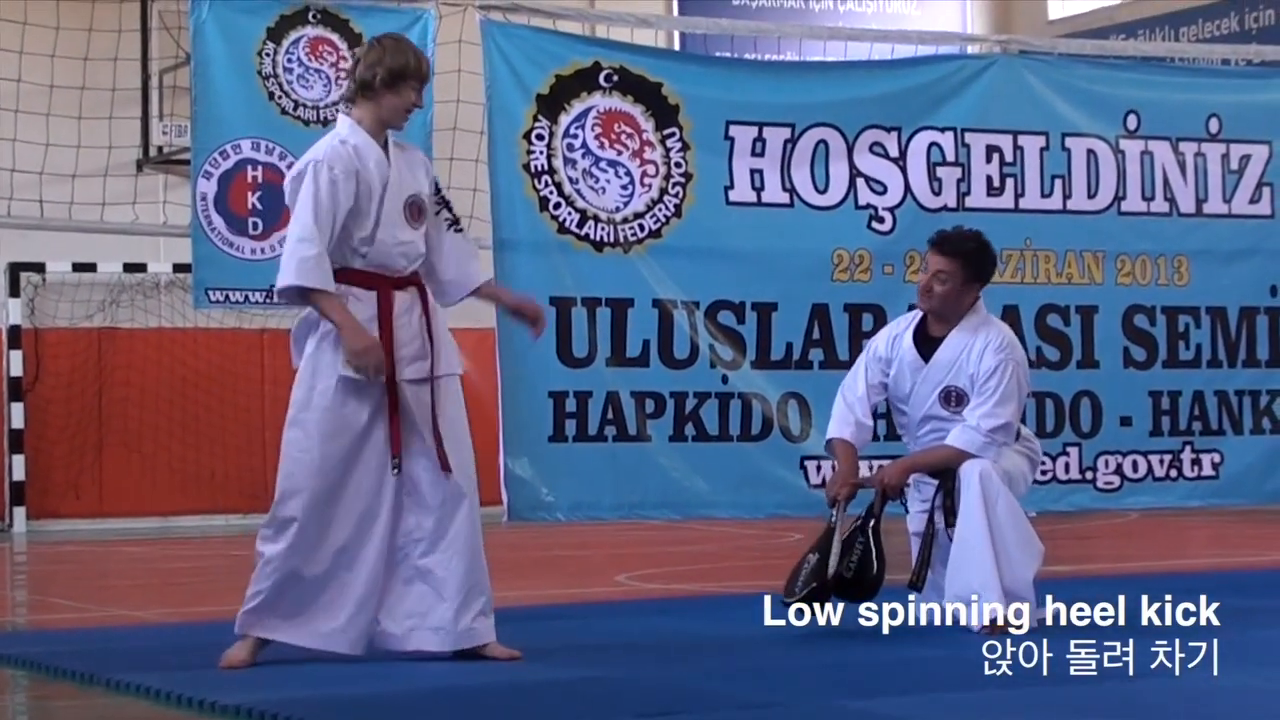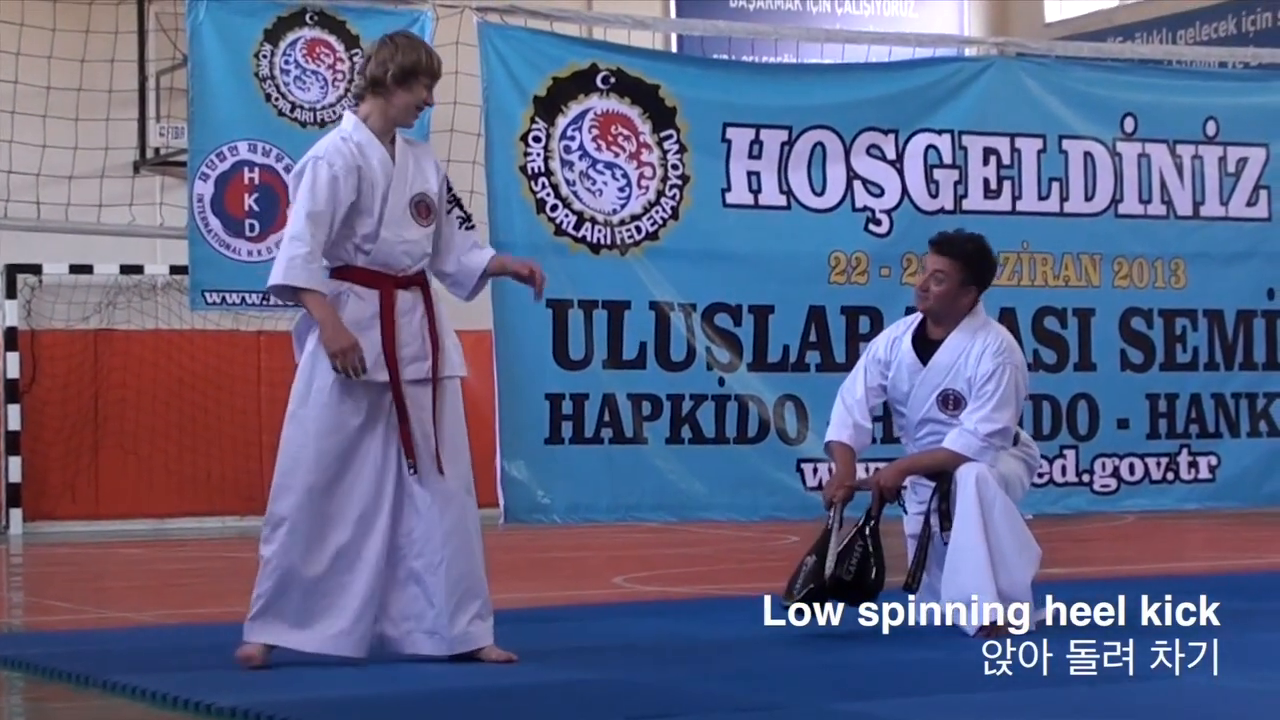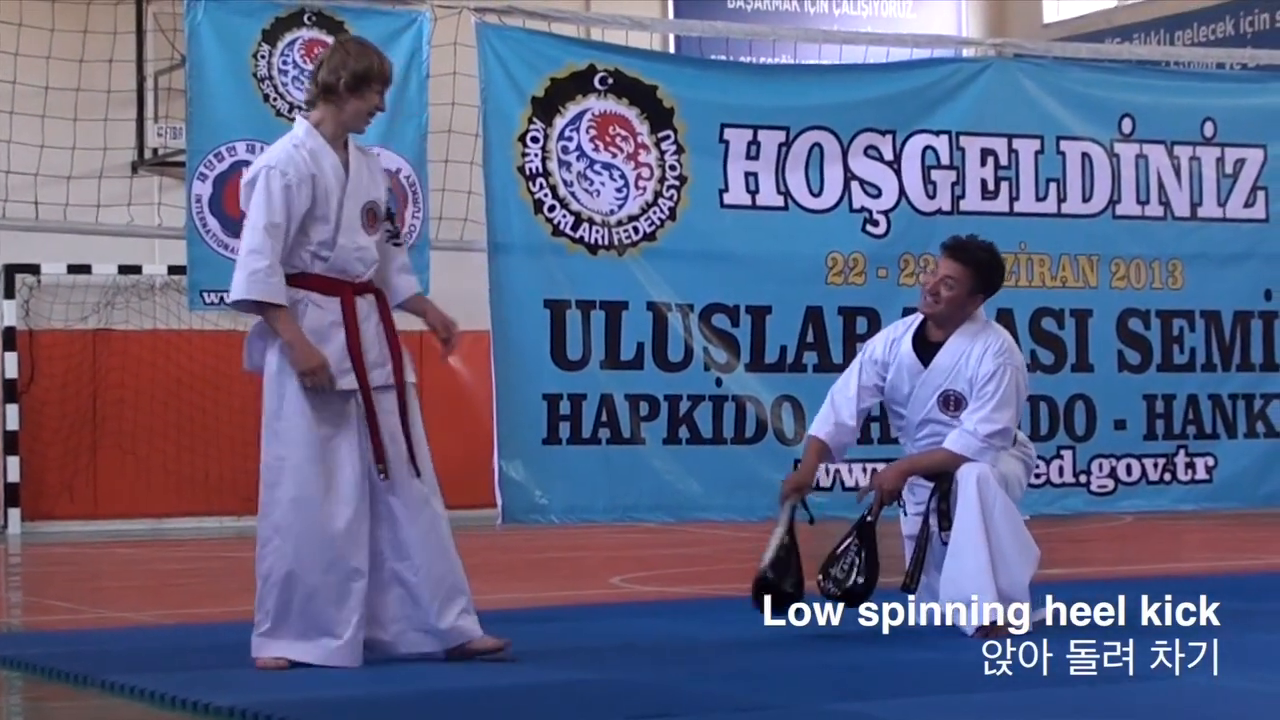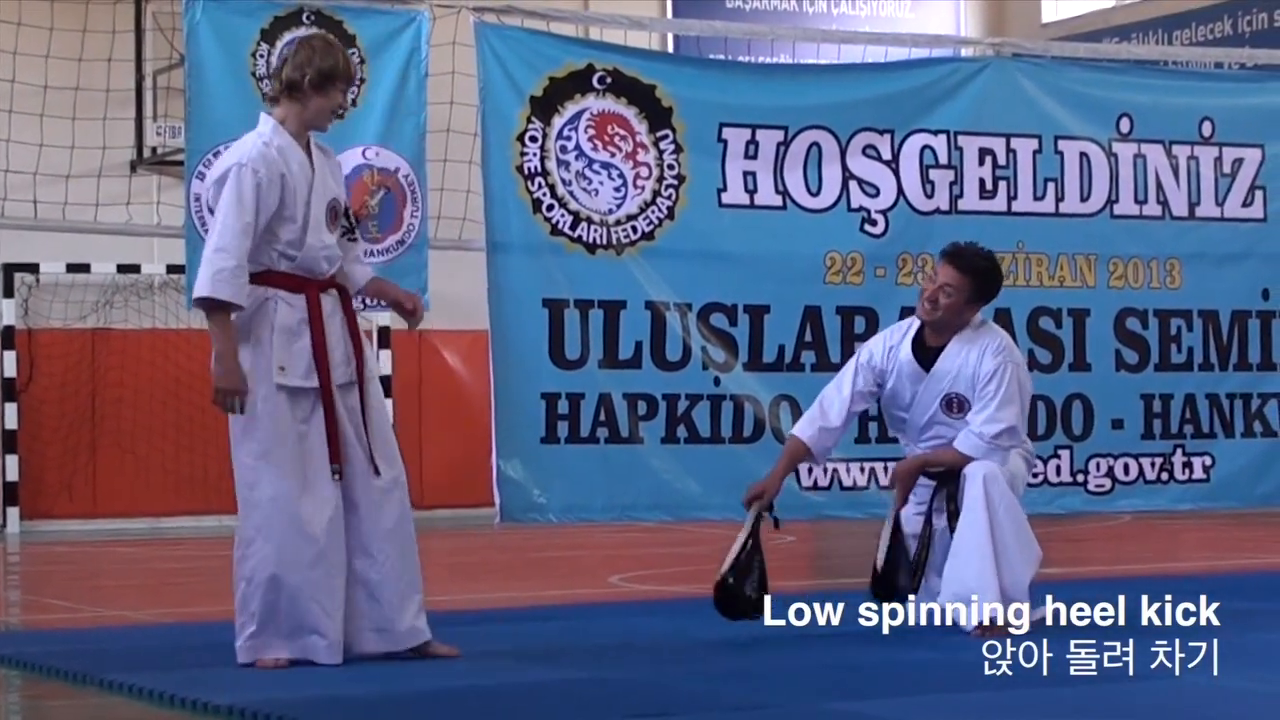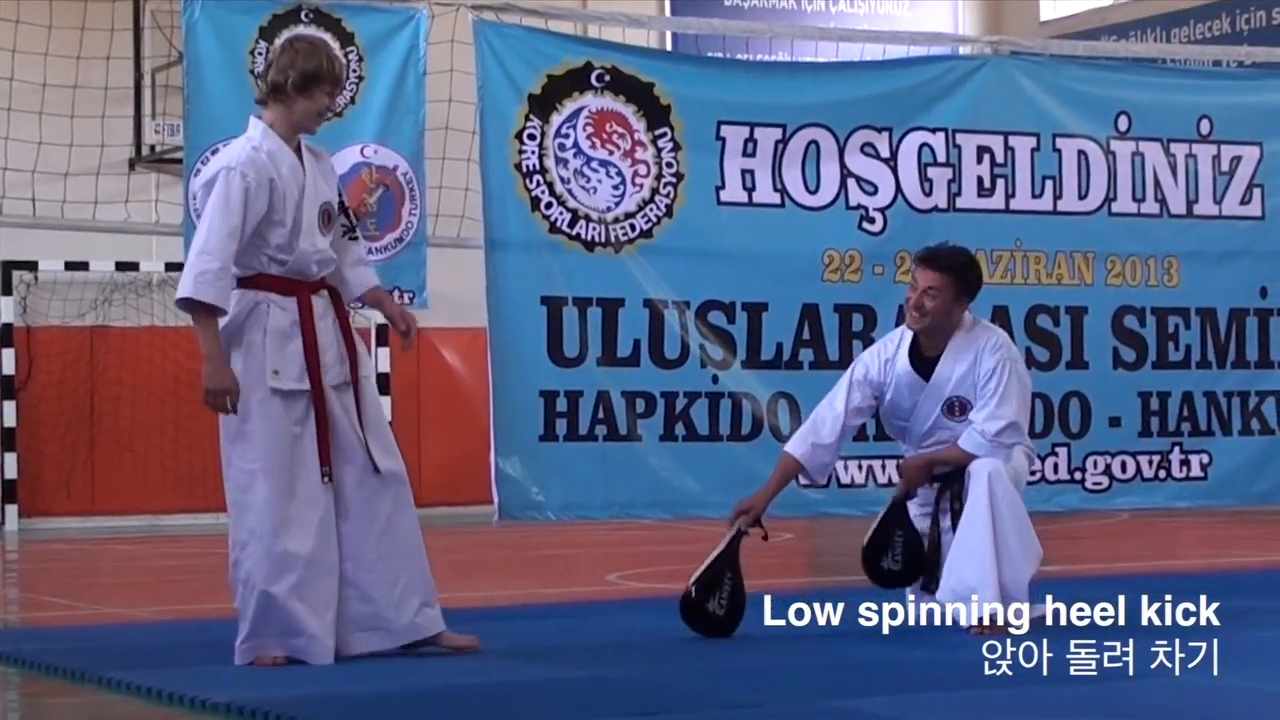
dt=0.3s
person 1, frame 1
left shoulder: (413, 162)
right shoulder: (331, 159)
left elbow: (444, 248)
right elbow: (304, 257)
left wrist: (504, 298)
right wrist: (352, 328)
left hip: (415, 327)
right hip: (350, 334)
left knee: (444, 481)
right knee: (314, 487)
left ankle: (458, 626)
right ankle: (261, 626)
person 1, frame 2
left shoulder: (423, 160)
right shoulder: (337, 155)
left elbow: (450, 241)
right elbow: (300, 249)
left wrist: (507, 267)
right wrist: (331, 324)
left hip: (417, 328)
right hip: (351, 328)
left knee: (439, 484)
right knee: (315, 486)
left ankle: (455, 629)
right ankle: (274, 627)
person 1, frame 3
left shoulder: (370, 166)
right shoulder: (287, 162)
right elbow: (257, 263)
left wrist: (428, 311)
right wrist: (296, 343)
left hip: (371, 337)
right hip: (311, 334)
left knee: (406, 485)
right knee: (302, 495)
left ankle: (445, 626)
right ankle: (289, 637)
person 1, frame 4
left shoulder: (325, 162)
right shoulder: (254, 160)
right elbow: (224, 262)
left wrist: (389, 292)
right wrist: (226, 356)
left hip: (334, 333)
right hip: (275, 338)
left knee: (373, 483)
right knee: (280, 495)
left ankle: (395, 627)
right ankle: (276, 637)
person 1, frame 5
left shoulder: (318, 164)
right shoulder: (244, 163)
right elbow: (208, 266)
left wrist: (386, 303)
right wrist: (214, 359)
left hip: (326, 335)
right hip: (267, 339)
left knee: (374, 478)
right knee: (270, 497)
left ankle: (409, 621)
right ankle: (272, 636)
person 2, frame 1
left shoulder: (996, 345)
right shoulder: (895, 337)
left elbow: (985, 437)
right elbow: (852, 402)
left wrist: (906, 465)
right wrist: (847, 467)
left hip: (998, 459)
right hip: (929, 480)
left knee: (976, 476)
right knee: (939, 609)
left ankle: (1003, 604)
person 2, frame 2
left shoulder: (995, 349)
right shoulder: (895, 339)
left elbow: (981, 440)
right elbow: (852, 406)
left wrist: (902, 467)
right wrist: (844, 469)
left hip: (994, 462)
right hip: (926, 484)
left knee: (972, 479)
left ankle: (999, 604)
person 2, frame 3
left shoulder: (996, 350)
right shoulder: (893, 340)
left elbow: (981, 441)
right elbow: (842, 405)
left wrist: (902, 468)
right wrist: (809, 466)
left hip: (992, 463)
right hip: (923, 484)
left knee: (974, 479)
left ankle: (998, 607)
person 2, frame 4
left shoulder: (994, 351)
right shoulder: (889, 345)
left elbow: (992, 439)
right elbow: (831, 409)
left wrist: (918, 462)
right wrist: (777, 475)
left hip: (989, 465)
right hip: (924, 482)
left knee: (984, 475)
right knee: (931, 608)
left ankle: (996, 604)
person 2, frame 5
left shoulder: (992, 348)
right shoulder: (884, 356)
left elbow: (997, 436)
right elbow: (825, 424)
left wrist: (927, 460)
right wrist: (766, 494)
left hip: (990, 462)
right hip: (926, 482)
left knee: (988, 475)
right knee: (932, 608)
left ankle: (993, 603)
